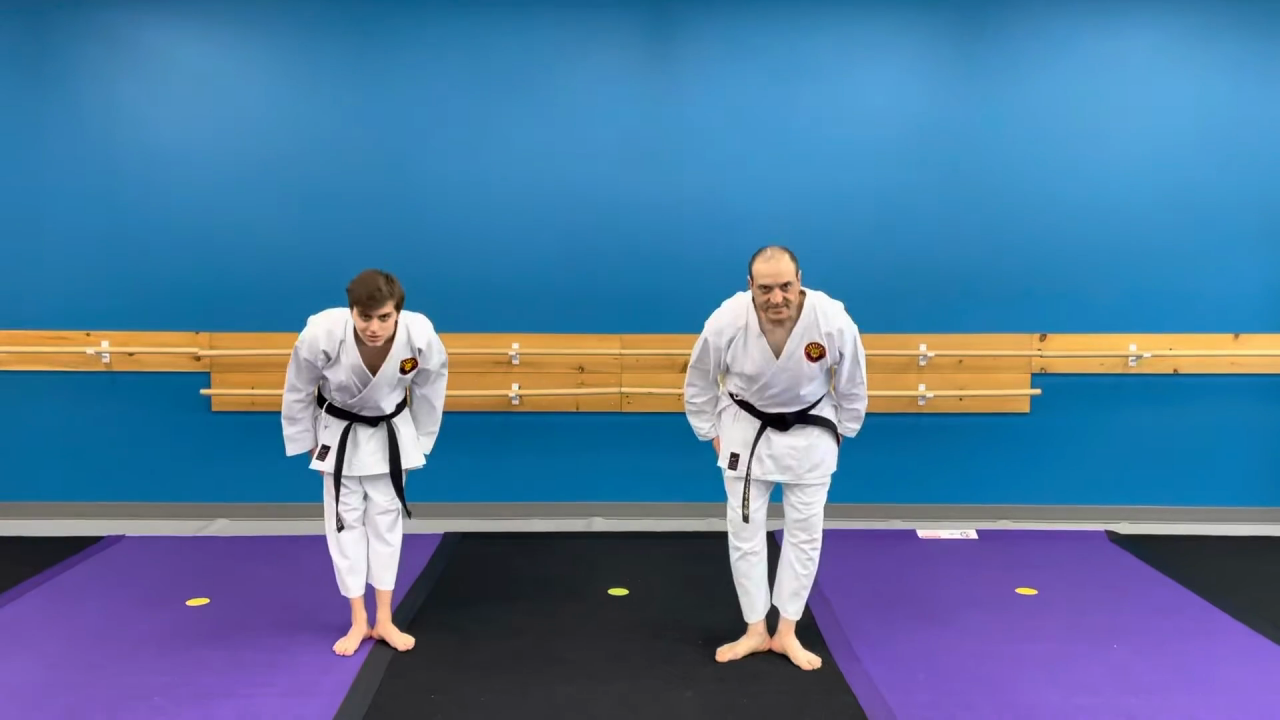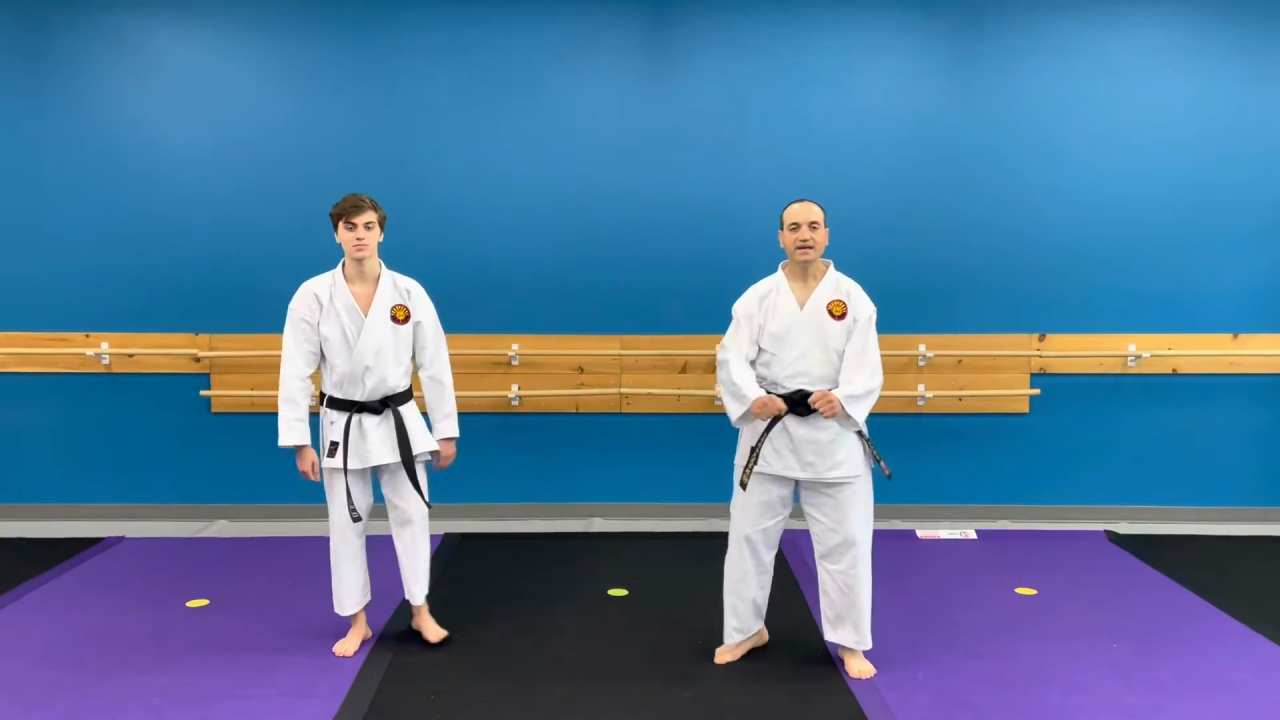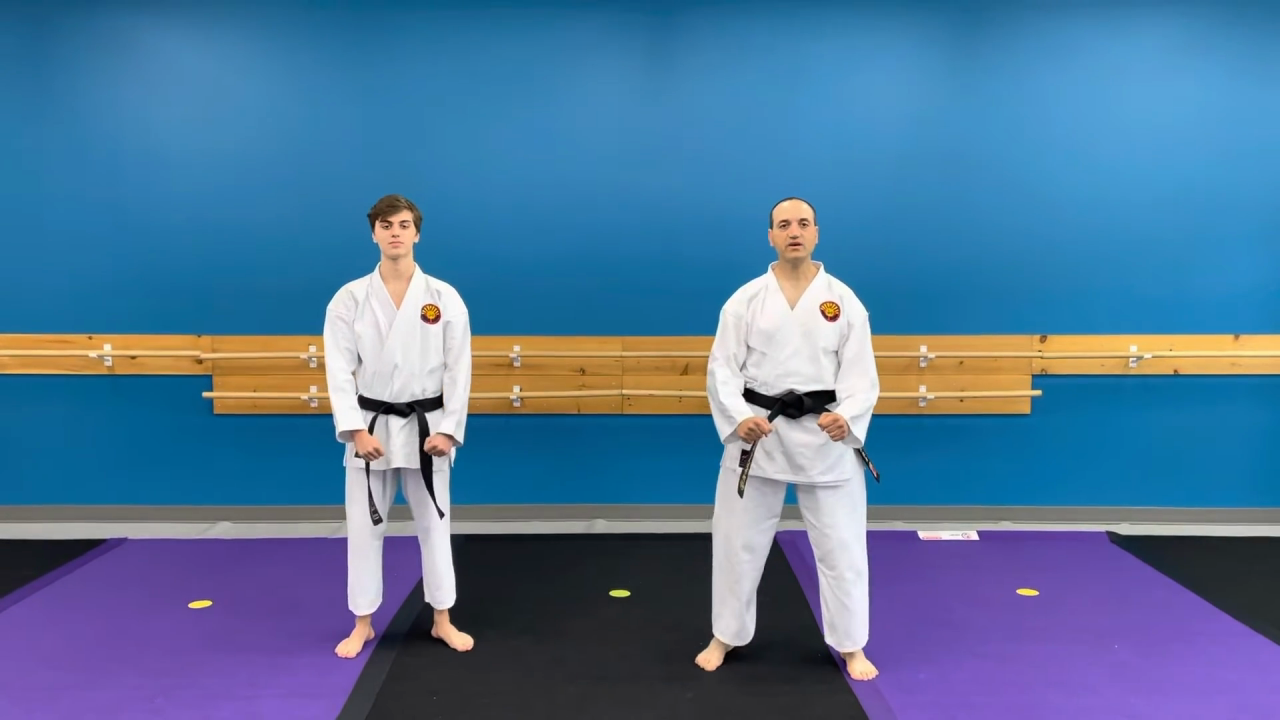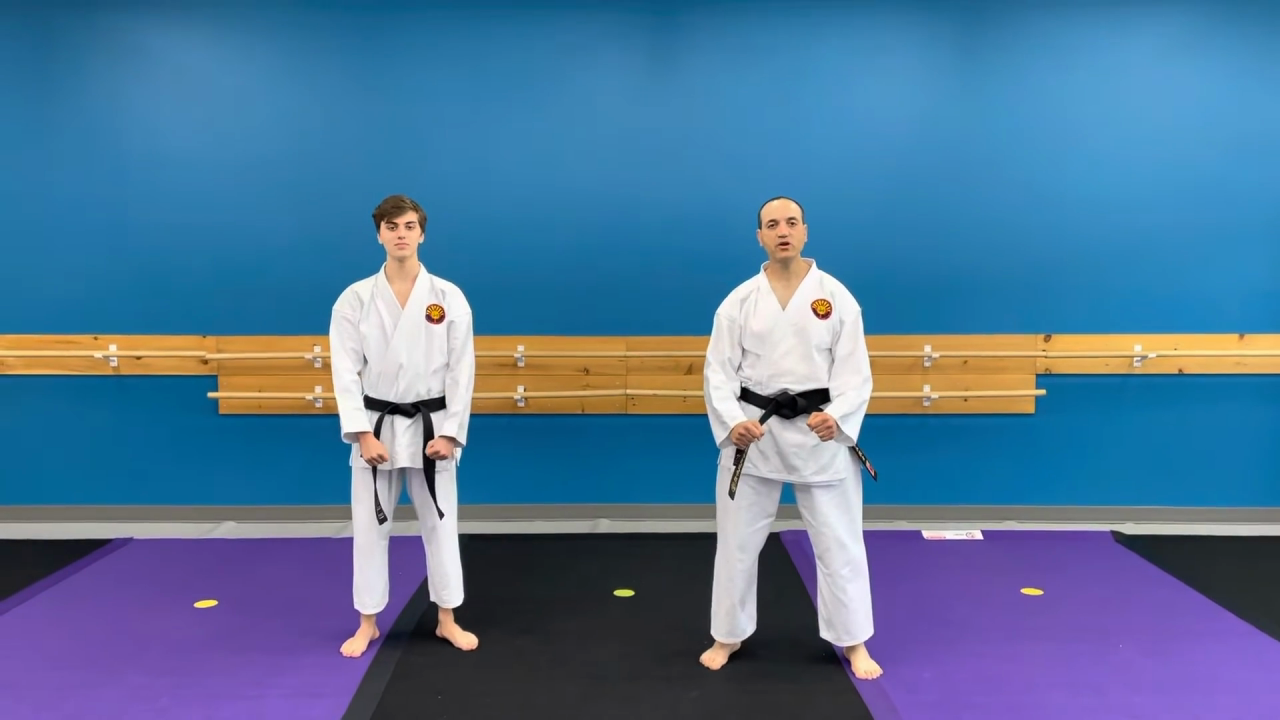
dt=0.7s
person 1, frame 1
left shoulder: (834, 322)
right shoulder: (725, 323)
left elbow: (852, 385)
right elbow: (700, 382)
left wrist: (840, 431)
right wrist: (712, 431)
left hip: (808, 432)
right hip: (746, 428)
left knee: (805, 530)
right knee: (745, 529)
left ankle: (787, 631)
right ankle: (756, 629)
person 1, frame 2
left shoulder: (852, 297)
right shoulder: (757, 297)
left elbow: (866, 367)
right elbow: (731, 357)
left wrist: (841, 399)
right wrist: (753, 398)
left hip: (833, 433)
right hip: (768, 429)
left knee: (846, 542)
right knee: (749, 534)
left ankle: (850, 643)
right ankle: (749, 629)
person 1, frame 3
left shoulder: (843, 300)
right shoulder: (746, 300)
left elbow: (860, 373)
right elbow: (722, 367)
left wrist: (847, 416)
right wrist: (738, 418)
left hip: (825, 435)
right hip: (757, 432)
left knee: (842, 545)
right knee: (738, 540)
left ankle: (851, 645)
right ankle: (725, 636)
person 1, frame 4
left shoulder: (836, 296)
right shoulder: (739, 301)
left elbow: (854, 371)
right elbow: (719, 370)
left wrist: (837, 417)
right wrist: (731, 422)
left hip: (821, 433)
right hip: (752, 432)
left knee: (838, 542)
right knee: (737, 540)
left ankle: (853, 641)
right ankle: (728, 635)
person 2, frame 1
left shoulder: (421, 335)
right shoulder: (321, 334)
left elbow: (431, 388)
right elbow: (298, 393)
left wrist: (420, 442)
right wrist: (307, 442)
left hip: (389, 431)
right hip: (338, 429)
left knee: (386, 518)
right knee: (345, 518)
left ankle: (383, 619)
right ankle: (358, 620)
person 2, frame 2
left shoulder: (410, 292)
right shoulder: (312, 296)
left elbow: (434, 364)
right elbow: (296, 370)
left wrist: (446, 429)
right wrist: (301, 442)
left hip: (398, 421)
right hip: (343, 426)
left knee: (411, 516)
right knee: (347, 525)
left ankle: (421, 611)
right ankle: (357, 623)
person 2, frame 3
left shoulder: (444, 297)
right shoulder: (349, 298)
left elbow: (458, 368)
right elbow: (339, 370)
left wrist: (448, 429)
right wrist: (356, 430)
left hip: (426, 426)
right hip: (371, 427)
left knee: (433, 524)
right knee: (364, 526)
left ankle: (442, 620)
right ankle: (363, 624)
person 2, frame 4
left shoulder: (449, 297)
right shoulder: (355, 299)
left elbow: (461, 370)
right elbow: (346, 371)
left wrist: (450, 433)
right wrist: (363, 434)
left hip: (431, 426)
right hip: (377, 426)
left knee: (440, 523)
right knee: (370, 526)
left ankle: (447, 620)
right ankle: (367, 623)
